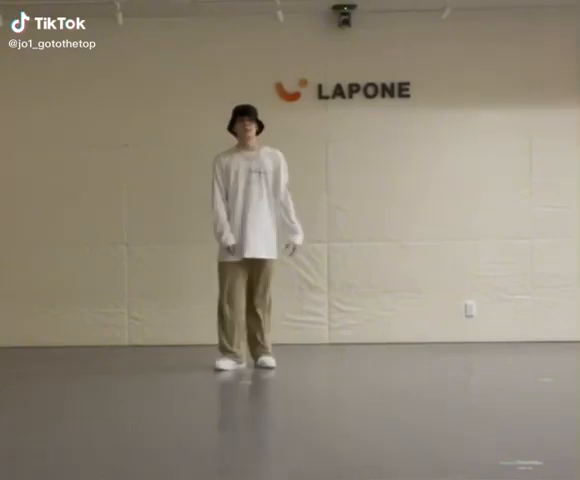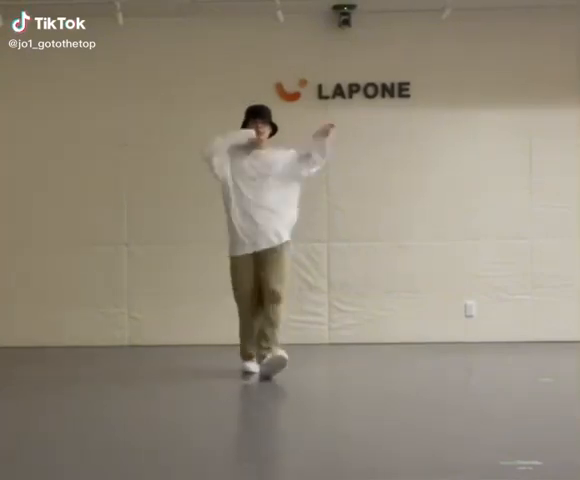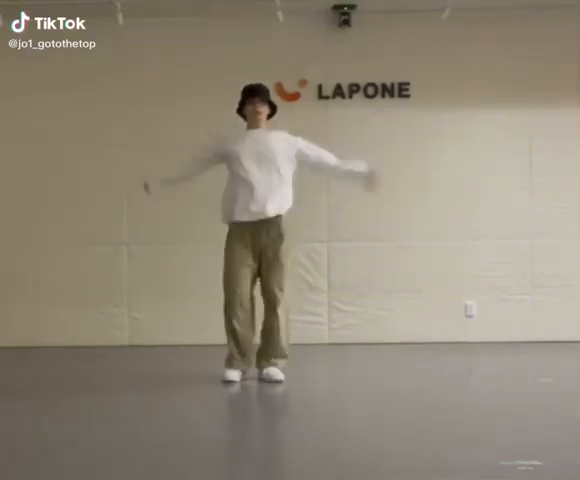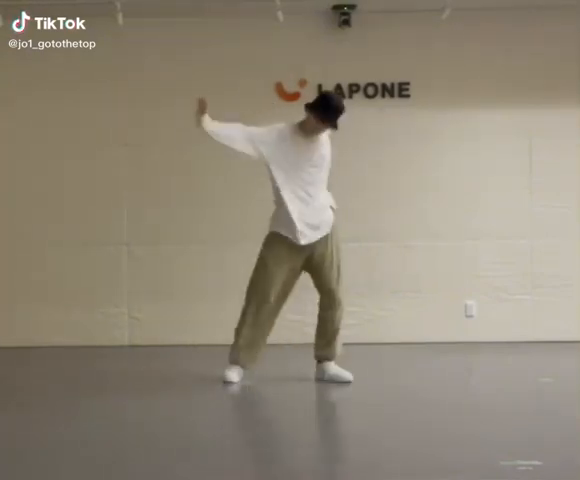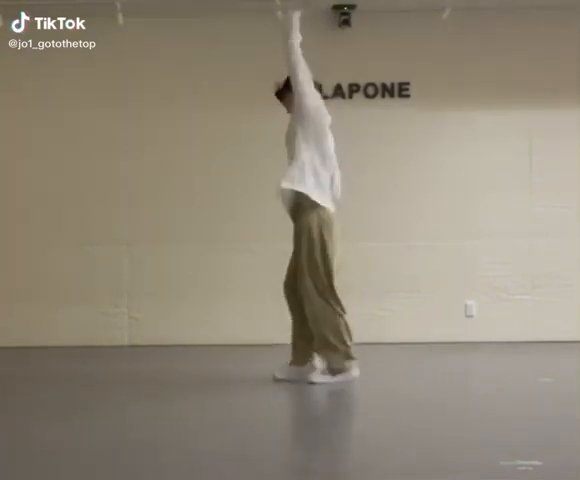
dt=1s
person 1, frame 1
left shoulder: (274, 158)
right shoulder: (223, 161)
left elbow: (283, 199)
right elbow: (219, 202)
left wrist: (295, 233)
right wrist: (225, 236)
left hip: (265, 241)
right hip: (234, 243)
left knee: (262, 301)
right knee: (230, 300)
left ankle: (263, 352)
right ankle: (231, 354)
person 1, frame 2
left shoulder: (284, 157)
right shoulder: (231, 157)
left elbow: (312, 162)
right elbow: (209, 153)
left wrist: (320, 139)
right wrist: (242, 136)
left hip: (276, 237)
right hip: (242, 241)
left knee: (274, 294)
right knee: (247, 303)
left ankle: (272, 350)
right ankle: (251, 355)
person 1, frame 3
left shoulder: (287, 142)
right shoulder: (231, 144)
left elbow: (322, 158)
right elbow: (200, 164)
left wrist: (358, 169)
right wrist: (165, 182)
left hip: (273, 225)
right hip: (240, 228)
left knee: (274, 296)
right knee: (237, 298)
left ankle: (272, 361)
right ankle: (238, 362)
person 1, frame 4
left shoulder: (324, 141)
right shoulder: (276, 136)
right elbow: (240, 133)
right wrist: (206, 121)
left hip: (323, 230)
right hip: (287, 232)
left knee: (332, 297)
right knee: (262, 298)
left ankle: (326, 363)
right ankle: (238, 362)
person 1, frame 5
left shoulder: (313, 114)
right shoulder: (311, 124)
left elbow: (300, 75)
left wrist: (292, 34)
left hip: (313, 211)
right hip: (309, 209)
left knee: (318, 291)
right knee: (296, 289)
left ankle: (342, 363)
right ankle: (305, 361)
